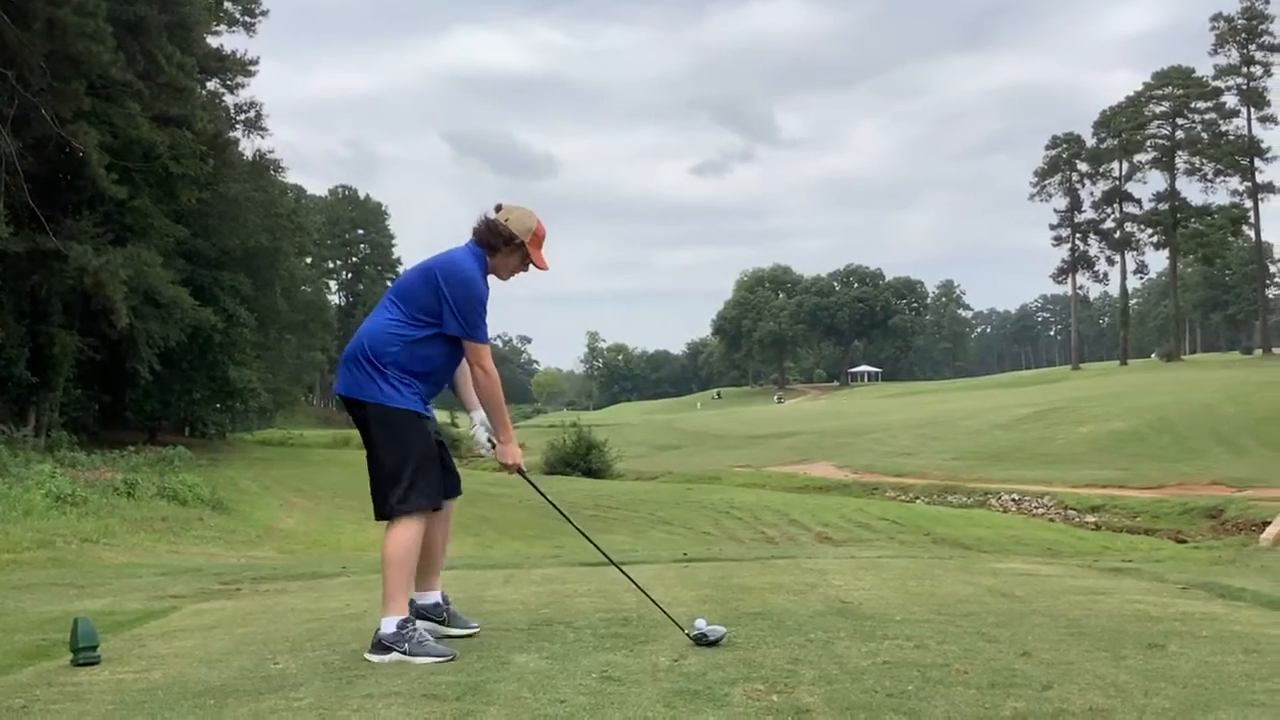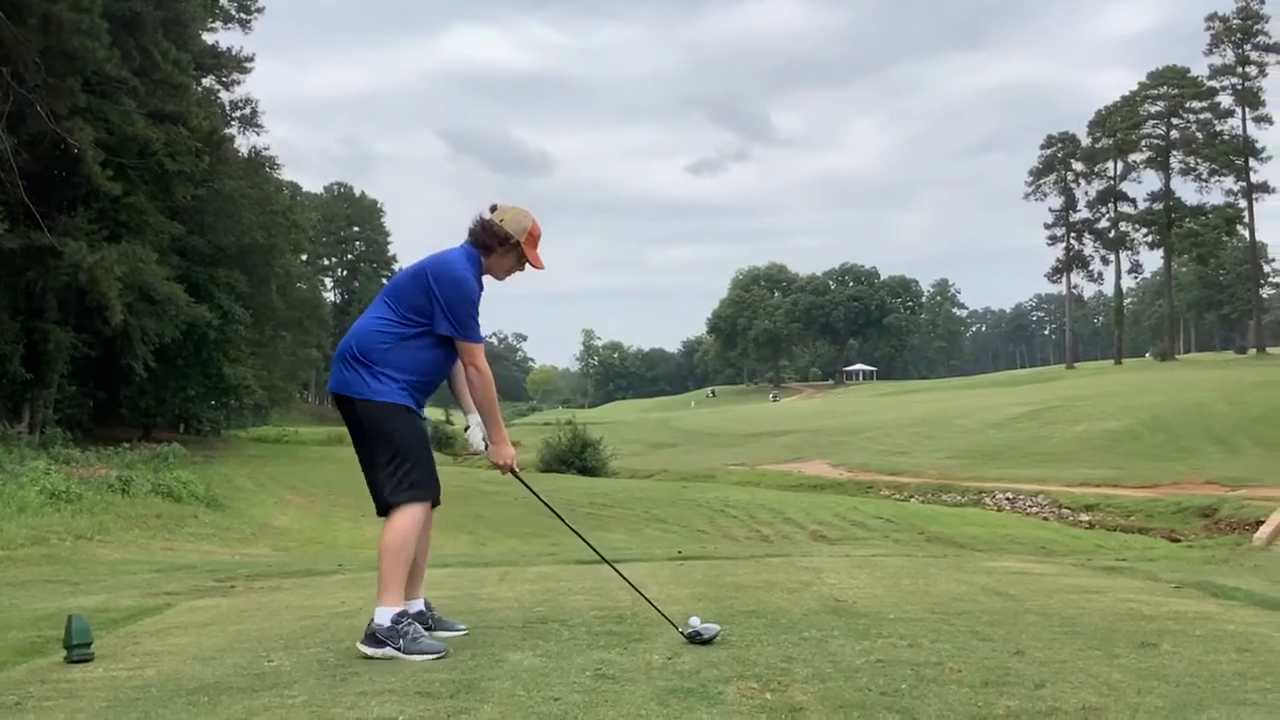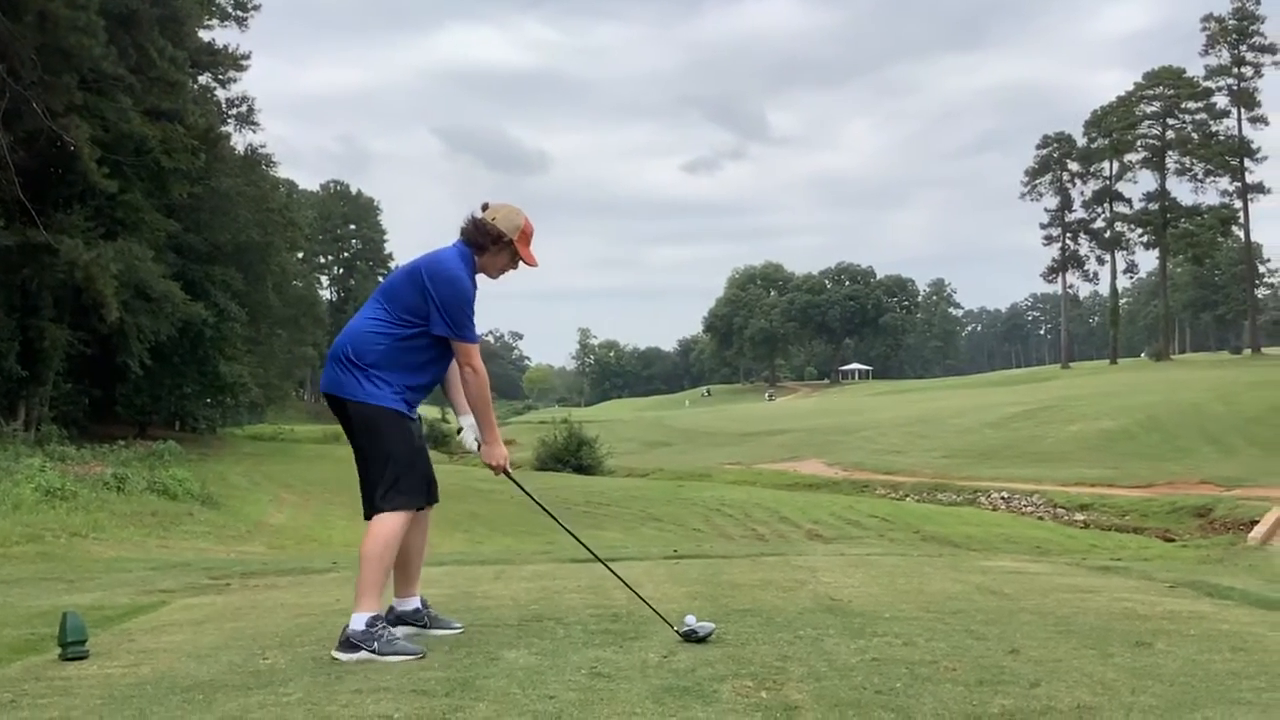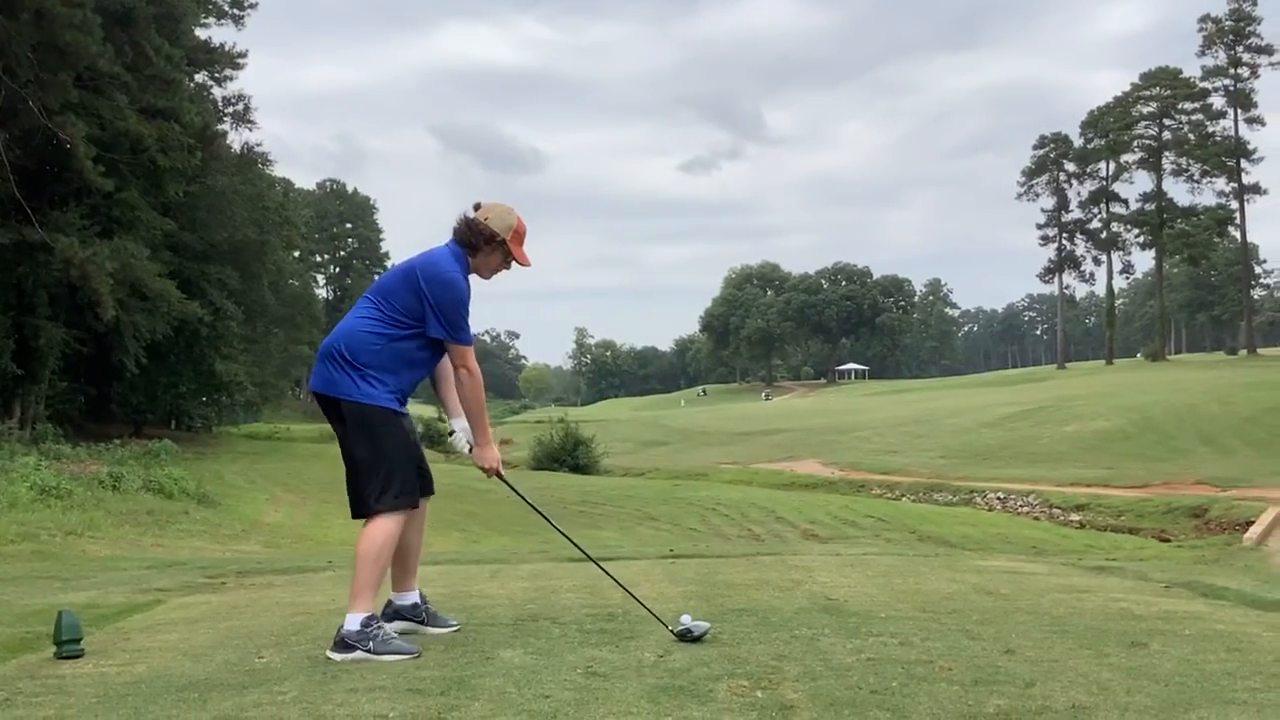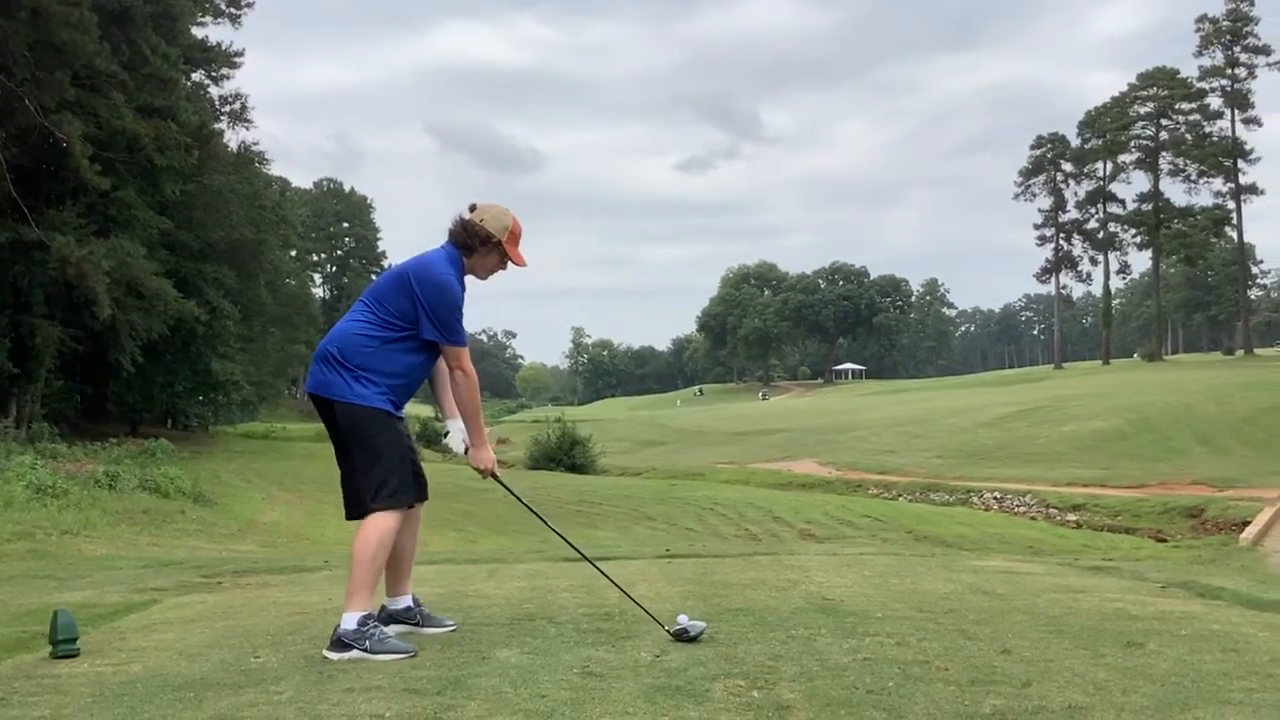
dt=0.2s
person 1, frame 1
left shoulder: (461, 269)
right shoulder: (463, 274)
left elbow: (458, 357)
right elbow: (482, 366)
left wrist: (476, 416)
right wrist: (507, 439)
left hip: (393, 386)
right hip: (382, 384)
left knee: (440, 491)
right knee: (411, 504)
left ankle: (427, 601)
right ankle: (393, 630)
person 1, frame 2
left shoulder: (458, 270)
right shoulder: (456, 274)
left elbow: (456, 359)
right elbow: (476, 366)
left wrist: (474, 420)
right wrist: (499, 439)
left hip: (390, 386)
right hip: (371, 381)
left knee: (421, 497)
right knee: (411, 495)
left ankle: (411, 608)
right ankle: (385, 621)
person 1, frame 3
left shoulder: (450, 268)
right shoulder: (451, 274)
left elbow: (450, 357)
right elbow: (471, 366)
left wrist: (466, 420)
right wrist: (492, 439)
left hip: (378, 385)
right hip: (365, 383)
left knee: (419, 498)
right knee: (396, 502)
left ankle: (407, 607)
right ankle: (361, 628)
person 1, frame 4
left shoulder: (443, 268)
right shoulder: (446, 275)
left elbow: (442, 357)
right elbow: (466, 368)
left wrist: (458, 422)
right wrist: (484, 442)
left hip: (364, 383)
right hip: (357, 383)
left knee: (415, 492)
right knee: (391, 501)
left ankle: (405, 602)
right ankle: (356, 628)
person 1, frame 5
left shoulder: (439, 270)
right shoulder: (439, 278)
left elbow: (440, 360)
right elbow: (461, 369)
left wrist: (454, 424)
right wrist: (479, 443)
left hip: (365, 387)
right hip: (352, 384)
left knee: (410, 495)
right knee: (387, 501)
left ankle: (399, 606)
right ankle: (353, 627)
